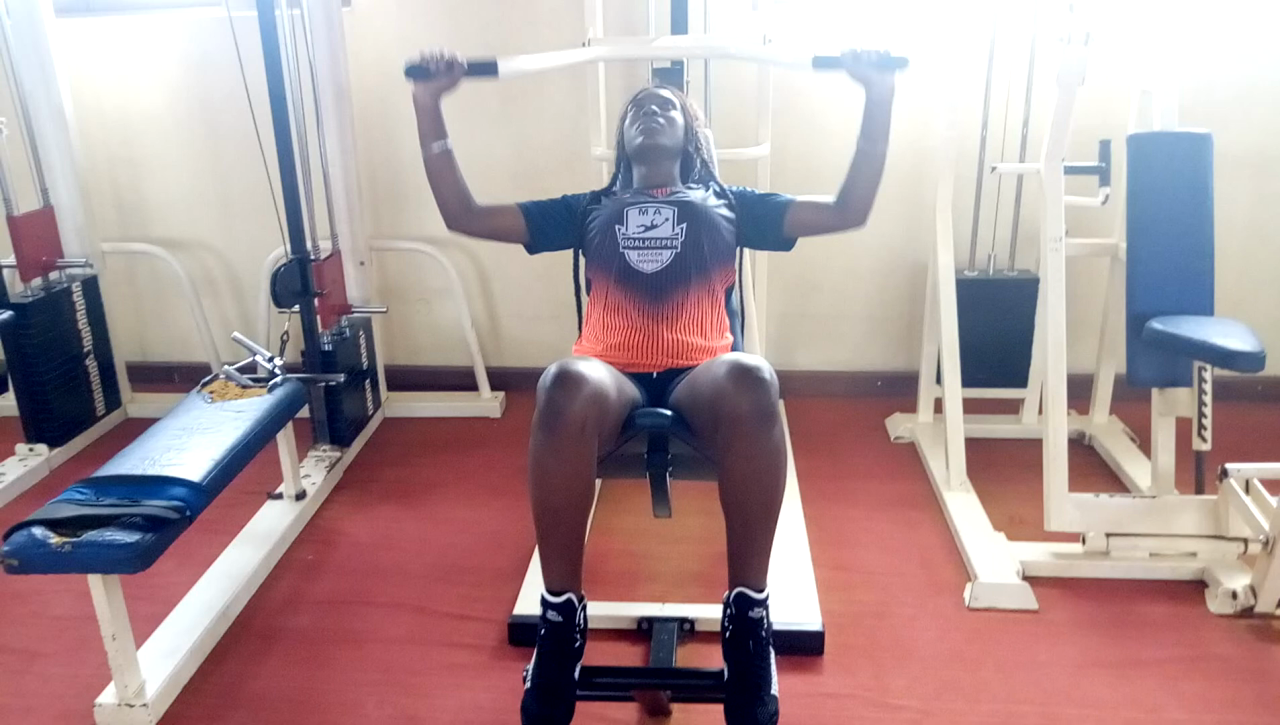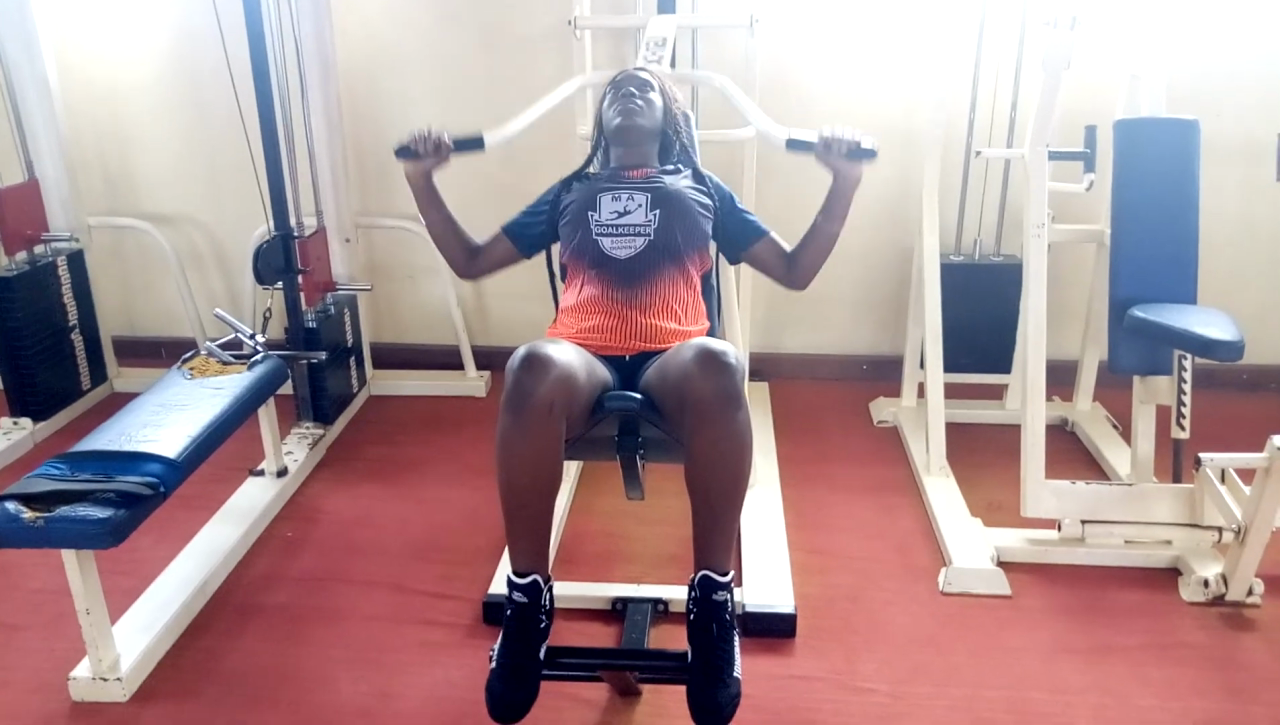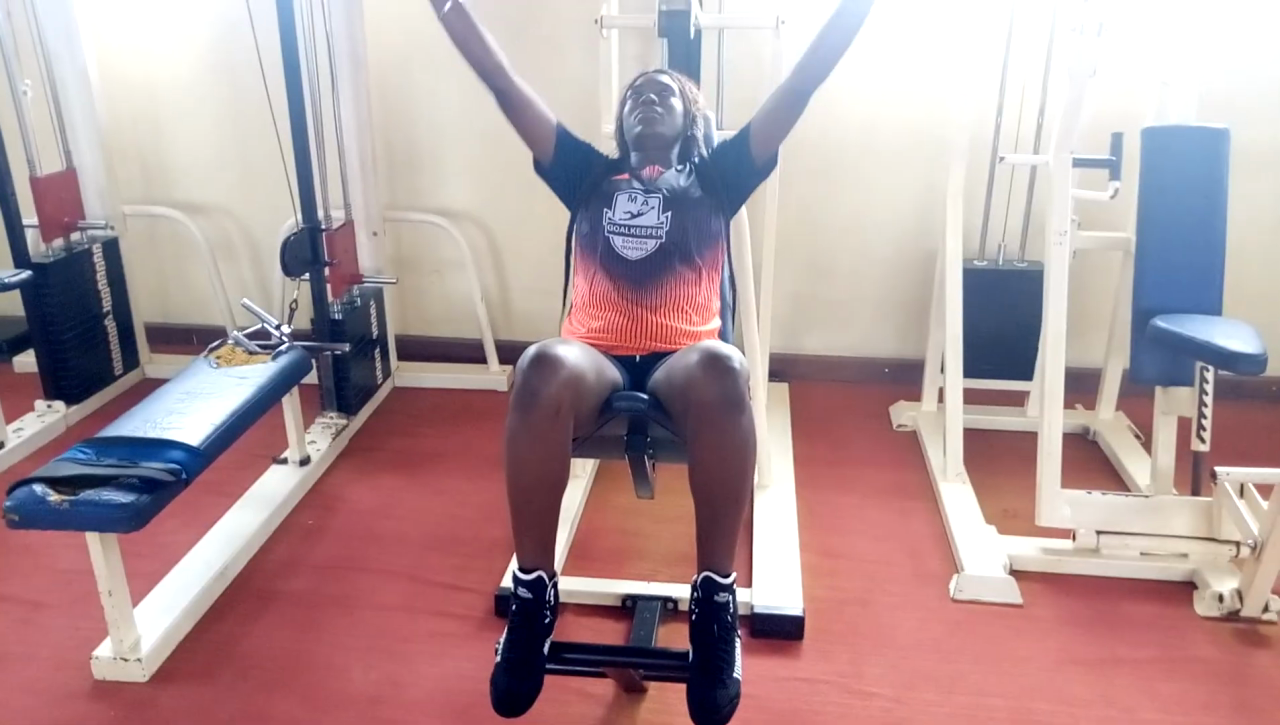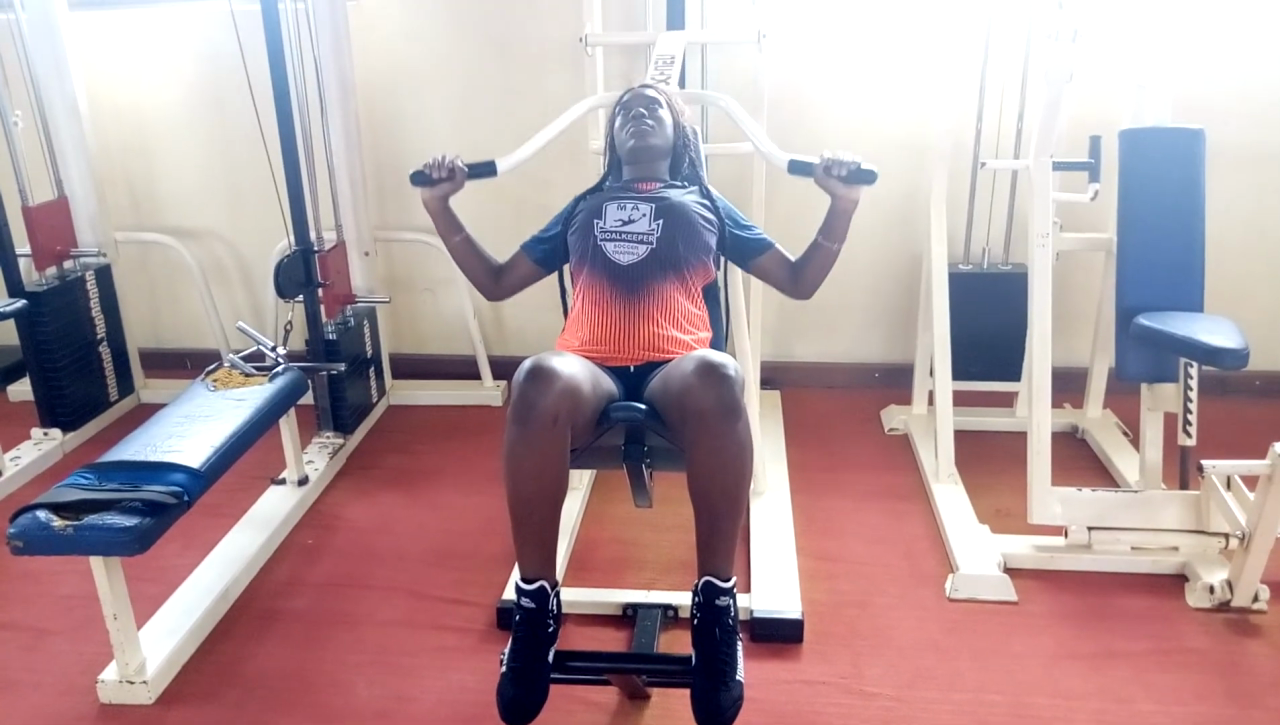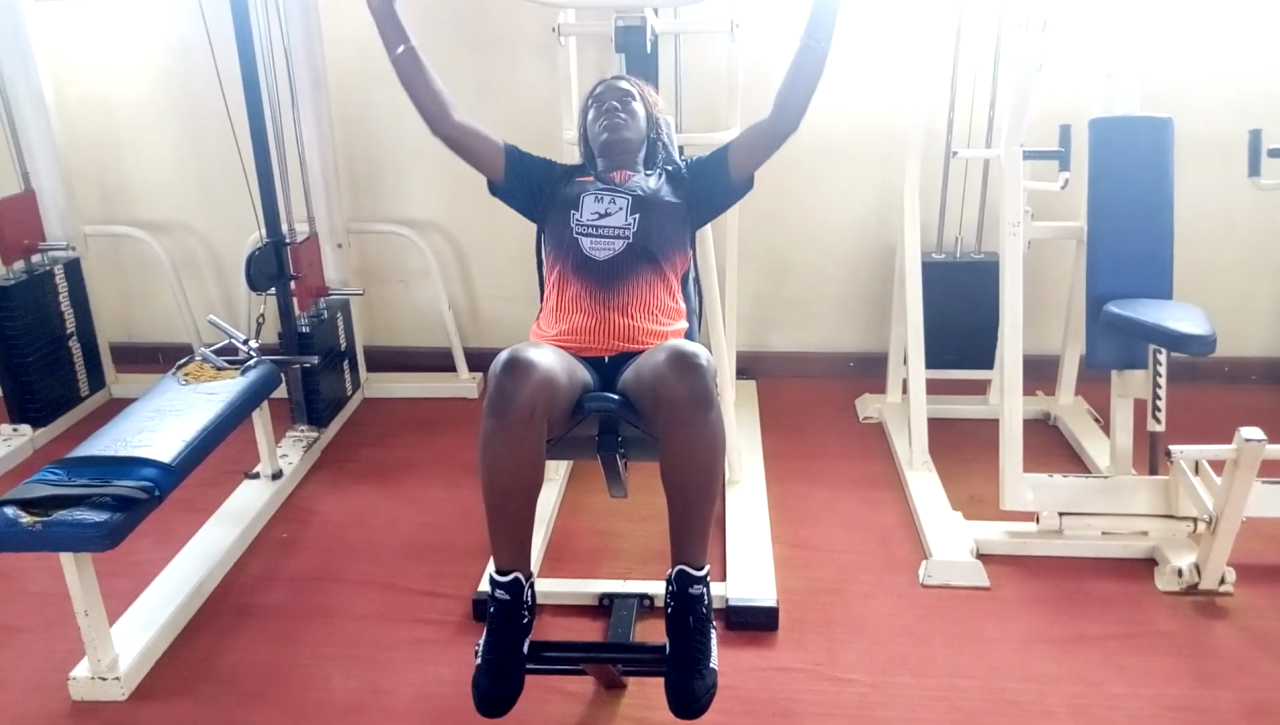
dt=1s
person 1, frame 1
left shoulder: (728, 202)
right shoulder: (589, 208)
left elbow: (850, 211)
right elbow: (463, 216)
left wrist: (877, 99)
right wrist: (429, 107)
left hip: (702, 375)
right hip: (609, 376)
left knee: (751, 381)
right knee: (565, 385)
left ankle: (747, 613)
right ankle: (561, 616)
person 1, frame 2
left shoulder: (701, 188)
right shoulder: (570, 191)
left elbow: (798, 269)
right elbow: (467, 260)
left wrist: (842, 183)
right wrist: (424, 181)
left hip: (674, 357)
right hip: (583, 355)
left knee: (717, 366)
right knee: (533, 367)
left ankle: (714, 596)
right ankle: (527, 597)
person 1, frame 3
left shoulder: (715, 177)
right shoulder: (587, 176)
left elbow: (799, 84)
right elbow: (502, 82)
left hip: (683, 358)
right hip: (594, 355)
left knee: (723, 370)
right knee: (542, 367)
left ankle: (715, 597)
right ankle: (533, 592)
person 1, frame 4
left shoulder: (707, 204)
right shoulder: (583, 207)
left elbow: (800, 281)
right elbow: (495, 282)
left wrist: (841, 205)
right wrist: (441, 207)
left hip: (676, 368)
right hip: (589, 368)
left knee: (717, 377)
right knee: (538, 380)
left ankle: (716, 603)
right ankle: (536, 603)
person 1, frame 5
left shoulder: (685, 185)
right shoulder: (551, 185)
left elbow: (783, 119)
right elbow: (445, 121)
left hip: (651, 359)
right hip: (564, 358)
left knee: (689, 368)
right knee: (515, 372)
left ankle: (690, 593)
right ankle: (510, 594)
